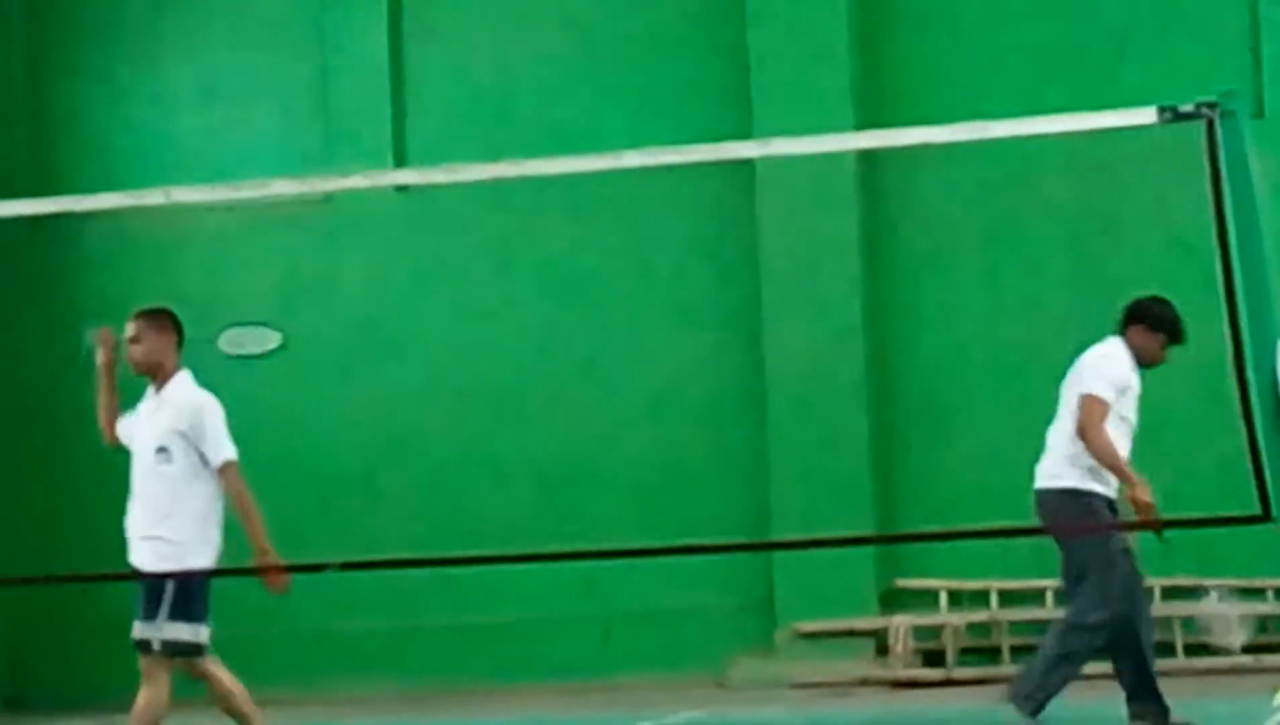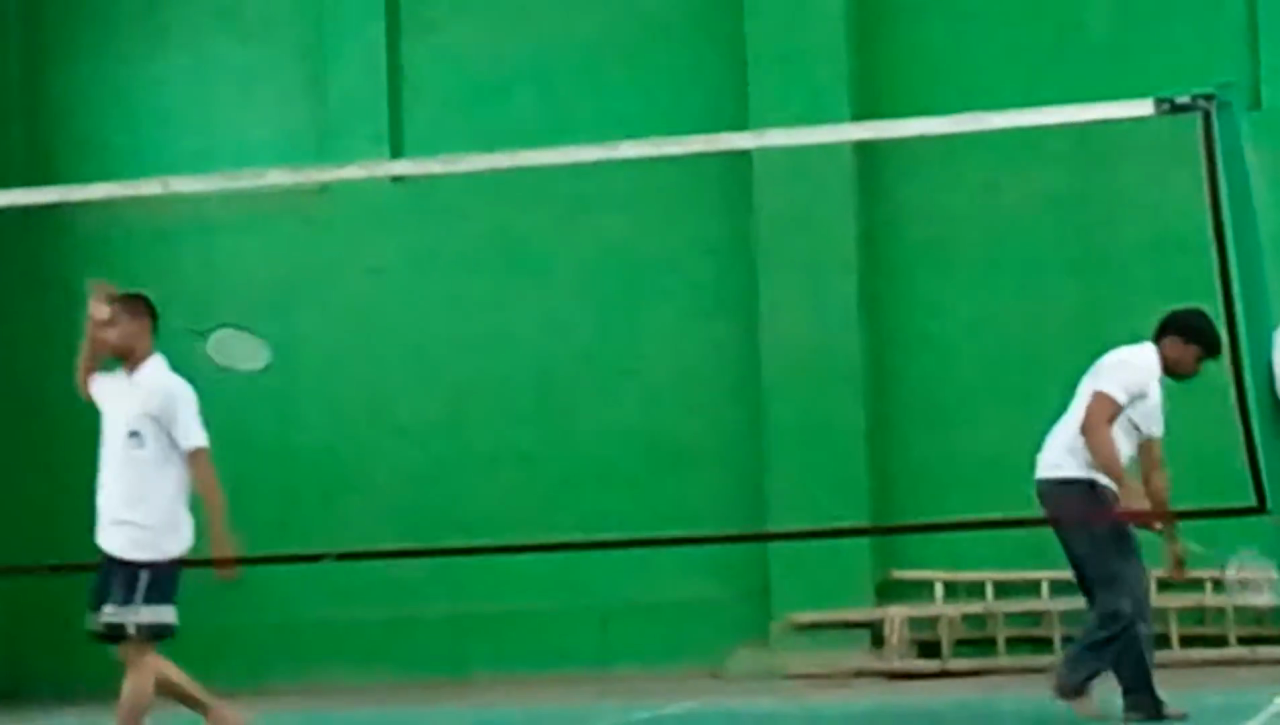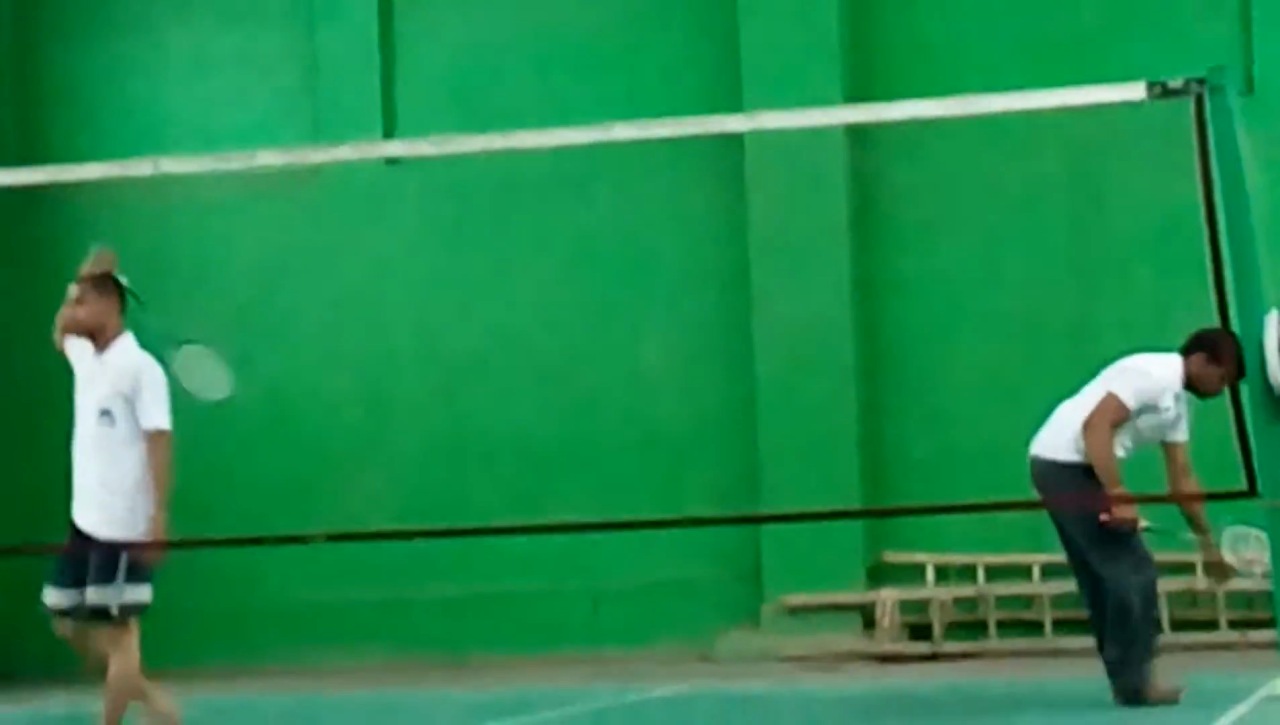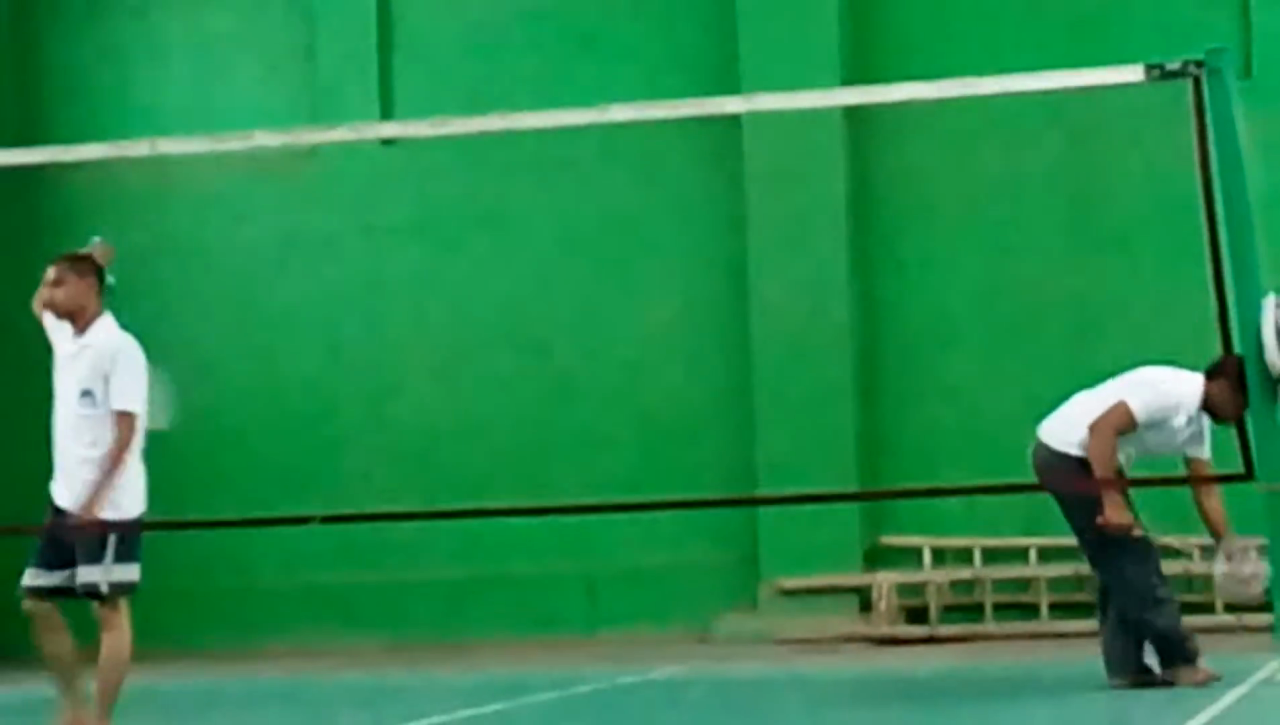
dt=0.1s
person 1, frame 1
left shoulder: (197, 405)
right shoulder: (151, 403)
left elbow: (232, 479)
right elbow: (111, 434)
left wrist: (265, 552)
right wrist: (104, 367)
left hip: (177, 556)
right hip: (151, 554)
left knee: (153, 665)
right knee: (195, 662)
person 1, frame 2
left shoulder: (170, 389)
right shoulder: (120, 385)
left elbow: (200, 463)
right elbow: (84, 383)
left wrist: (222, 535)
right wrist: (93, 322)
left hip: (150, 544)
right hip: (116, 539)
left knee: (136, 653)
right knee: (131, 650)
person 1, frame 3
left shoulder: (138, 367)
right shoulder: (89, 358)
left elbow: (159, 444)
right elbow: (60, 334)
left wrist: (157, 517)
right wrist: (88, 274)
left hip: (121, 523)
right hip: (87, 519)
left knee: (119, 629)
right knee: (66, 620)
person 1, frame 4
left shoulder: (120, 348)
right shoulder: (65, 339)
left elbow: (126, 429)
right elbow: (39, 305)
left wrist: (94, 496)
right wrist: (88, 259)
left hip: (110, 504)
right hip: (66, 501)
left knee: (109, 610)
right knee: (37, 603)
person 2, frame 1
left shoulder: (1114, 370)
right shoulder: (1110, 362)
right elbow: (1089, 428)
right wrist: (1136, 483)
left hip: (1083, 496)
right hip: (1074, 495)
left knee: (1129, 605)
right knee: (1101, 607)
person 2, frame 2
left shoulder: (1152, 387)
right shoulder: (1131, 366)
left elbow: (1152, 468)
right elbow: (1092, 425)
left wrist: (1171, 534)
right wrist: (1127, 491)
left hip: (1078, 483)
right hip: (1071, 481)
left knee: (1119, 592)
right knee: (1127, 591)
right ankle: (1073, 679)
person 2, frame 3
left shoulder: (1175, 402)
right shoulder: (1149, 374)
left elbow: (1182, 477)
right elbow: (1094, 427)
left wrist: (1208, 542)
right wrist: (1117, 496)
left hip: (1073, 468)
right hip: (1061, 463)
left knee: (1108, 583)
right knee: (1132, 571)
left ankle: (1129, 684)
right ankle: (1134, 680)
person 2, frame 4
left shoulder: (1199, 423)
right shoulder: (1169, 392)
left elbow: (1207, 491)
right elbow: (1101, 429)
right wrist: (1113, 503)
left hip: (1082, 457)
right hip: (1064, 452)
left knee: (1122, 562)
right knee: (1135, 555)
left ankle: (1126, 665)
right ankle: (1180, 661)
